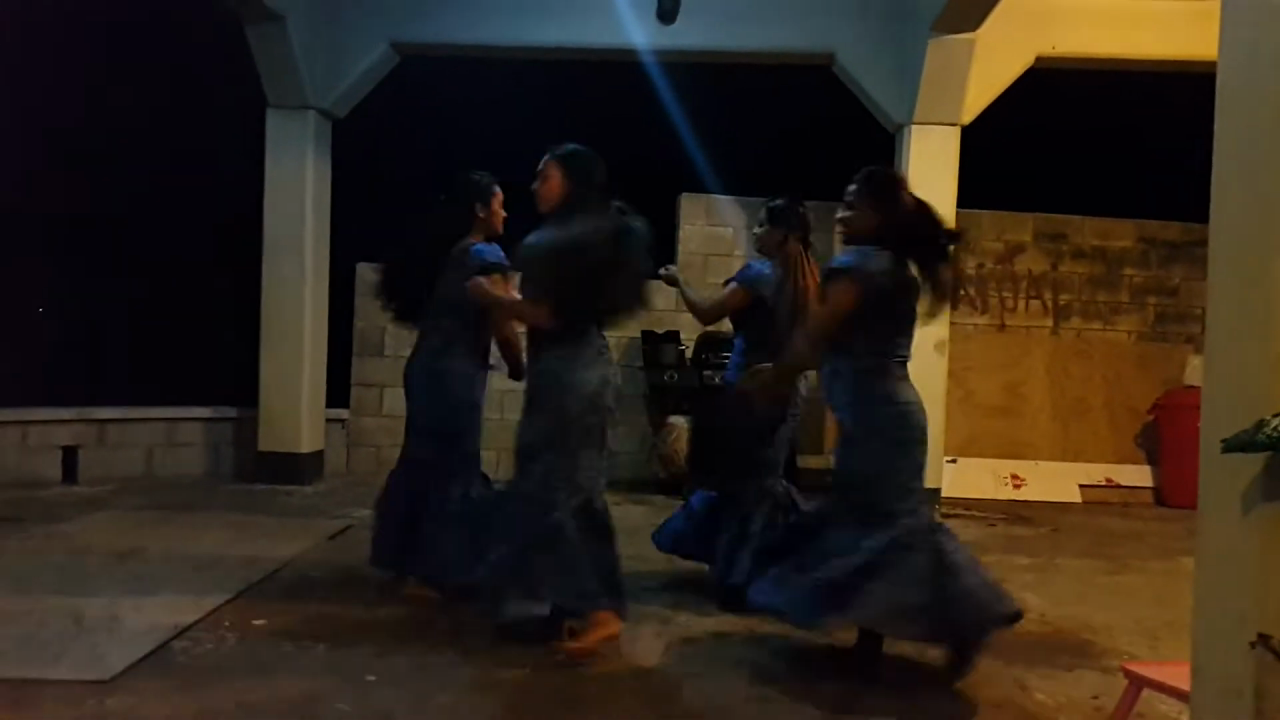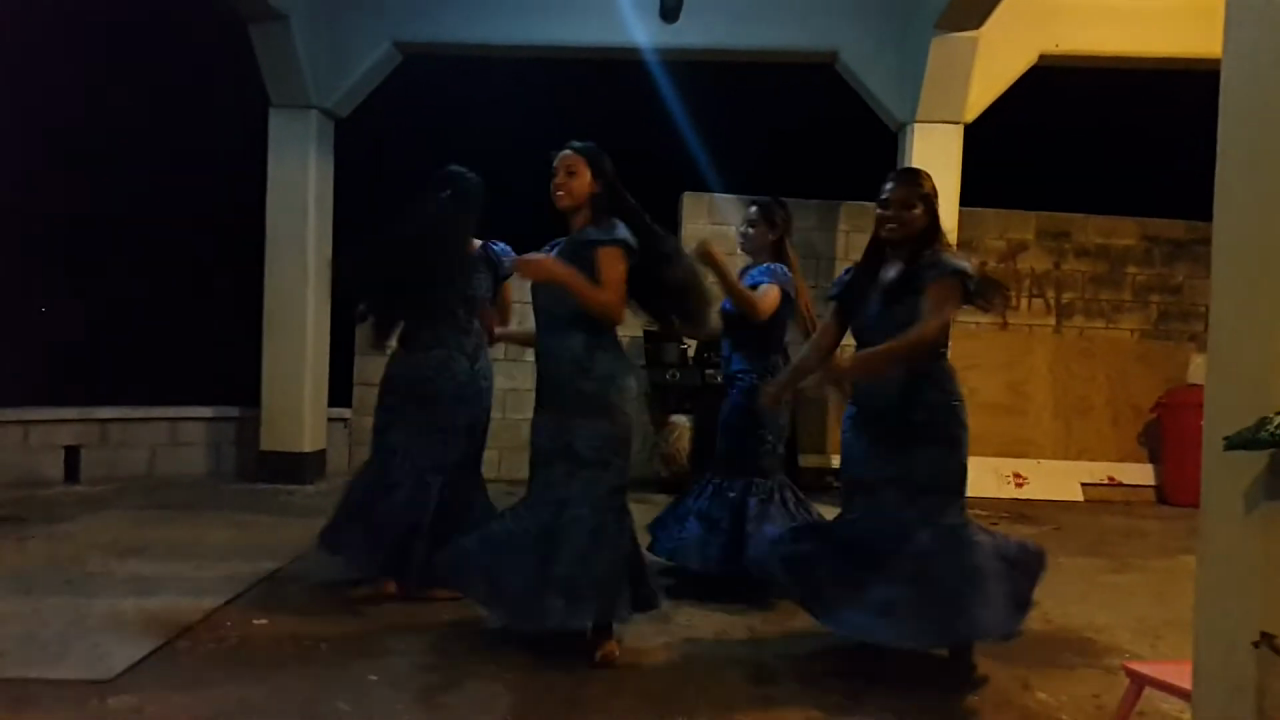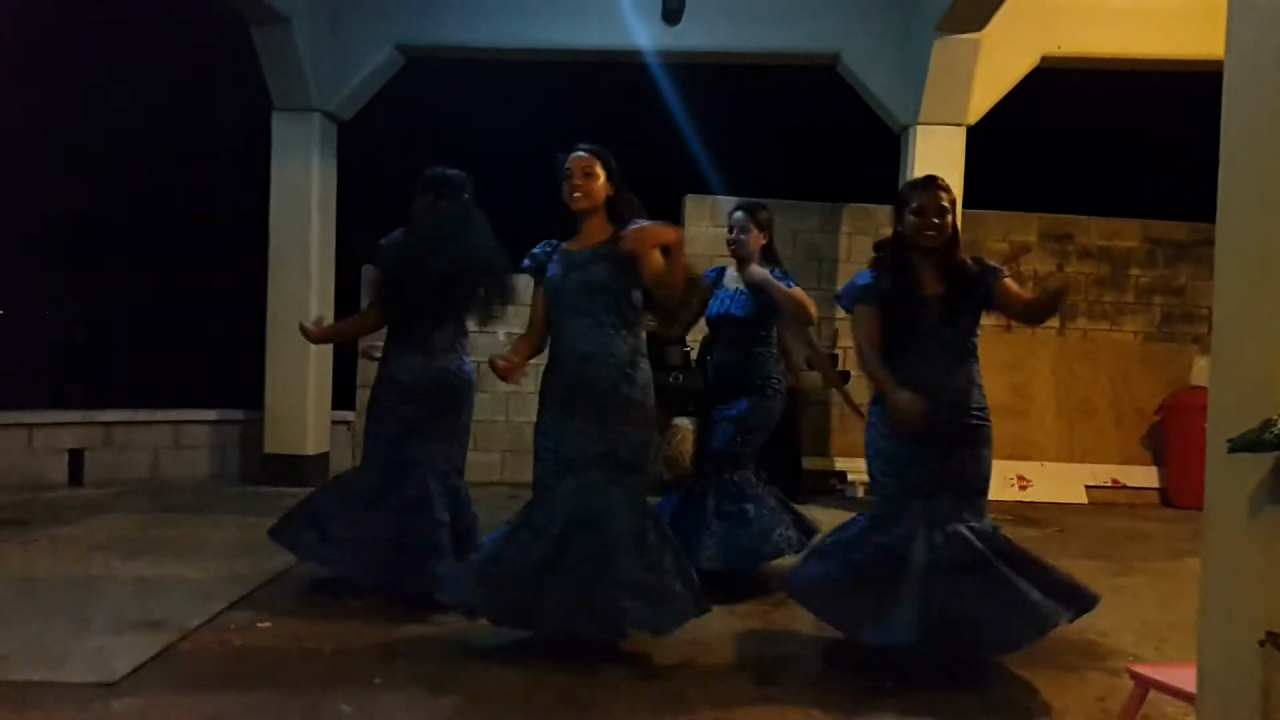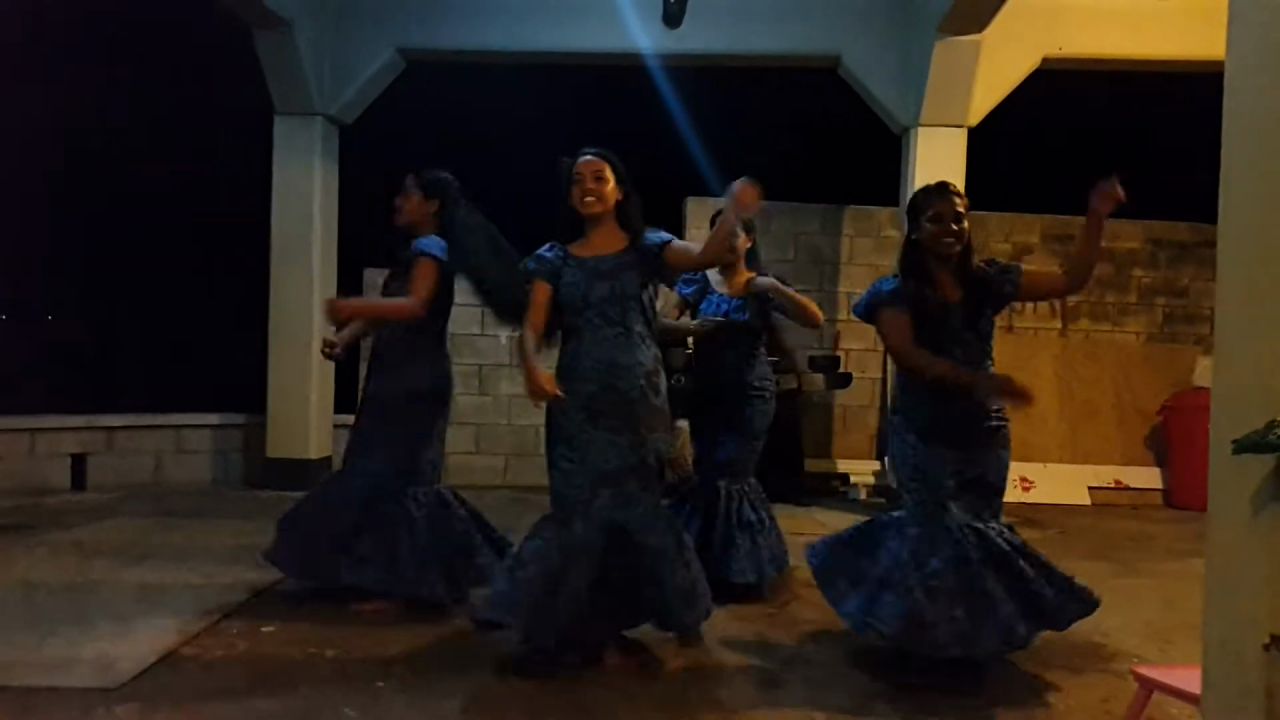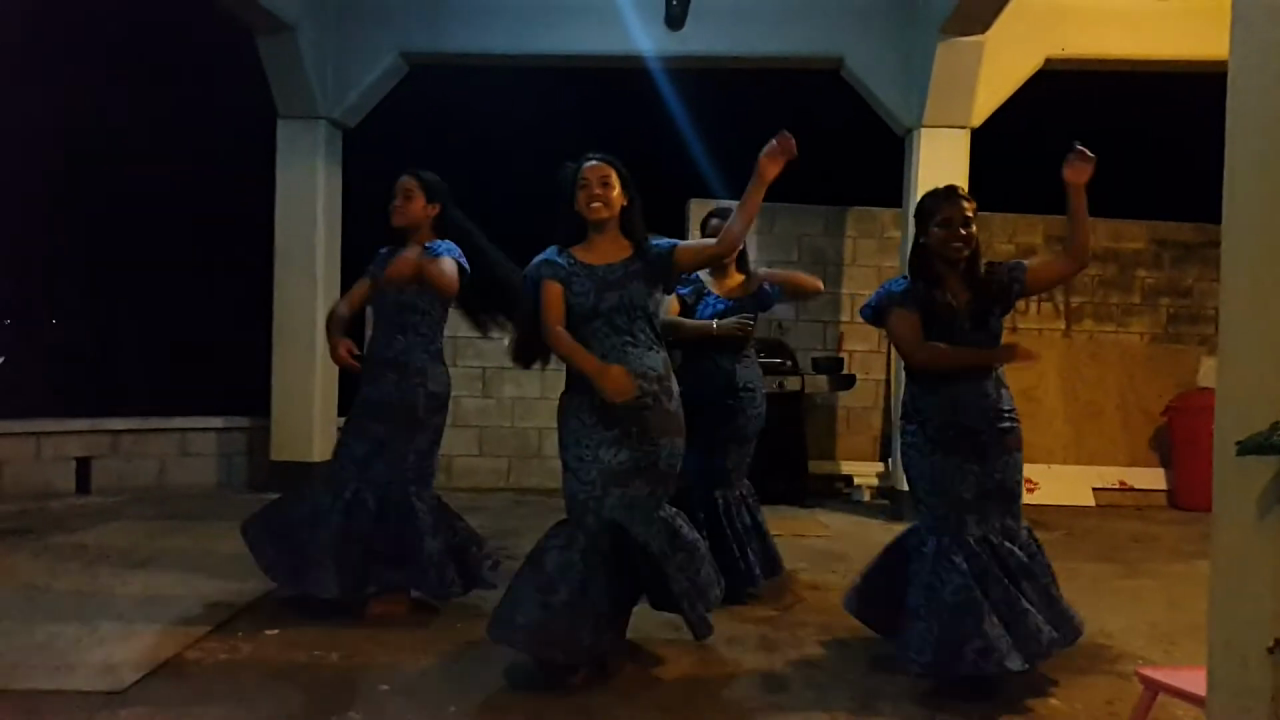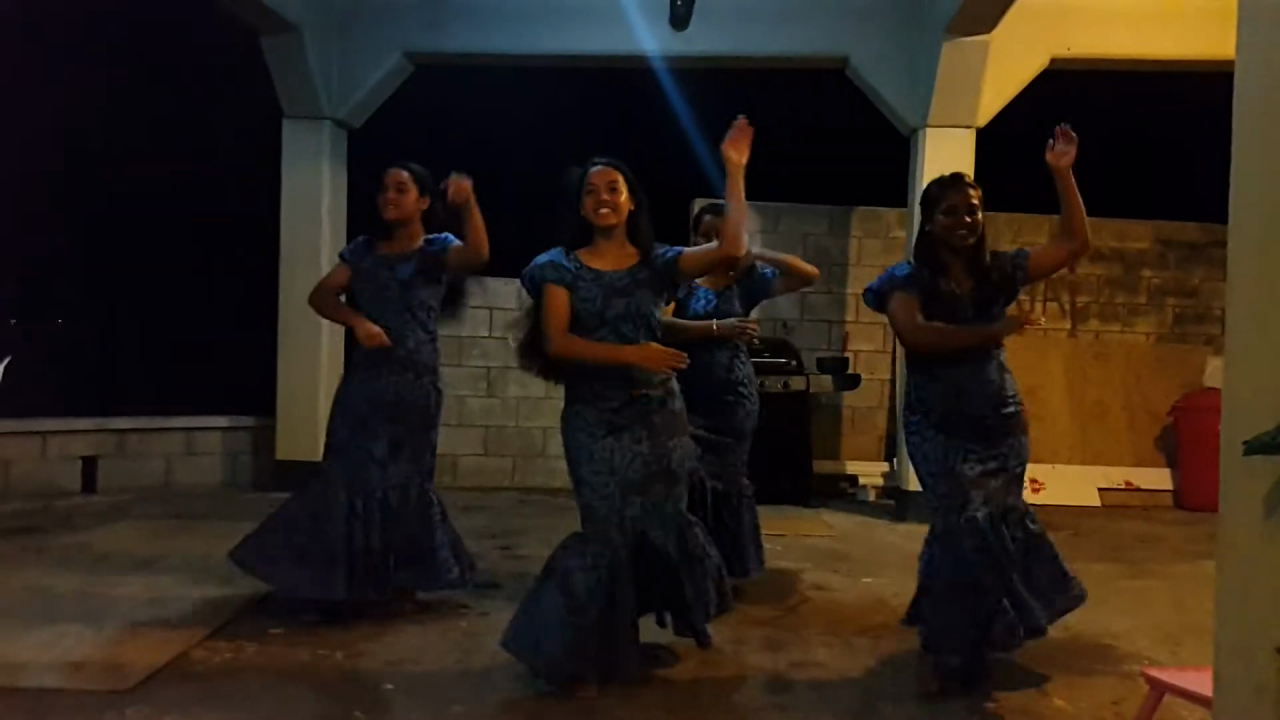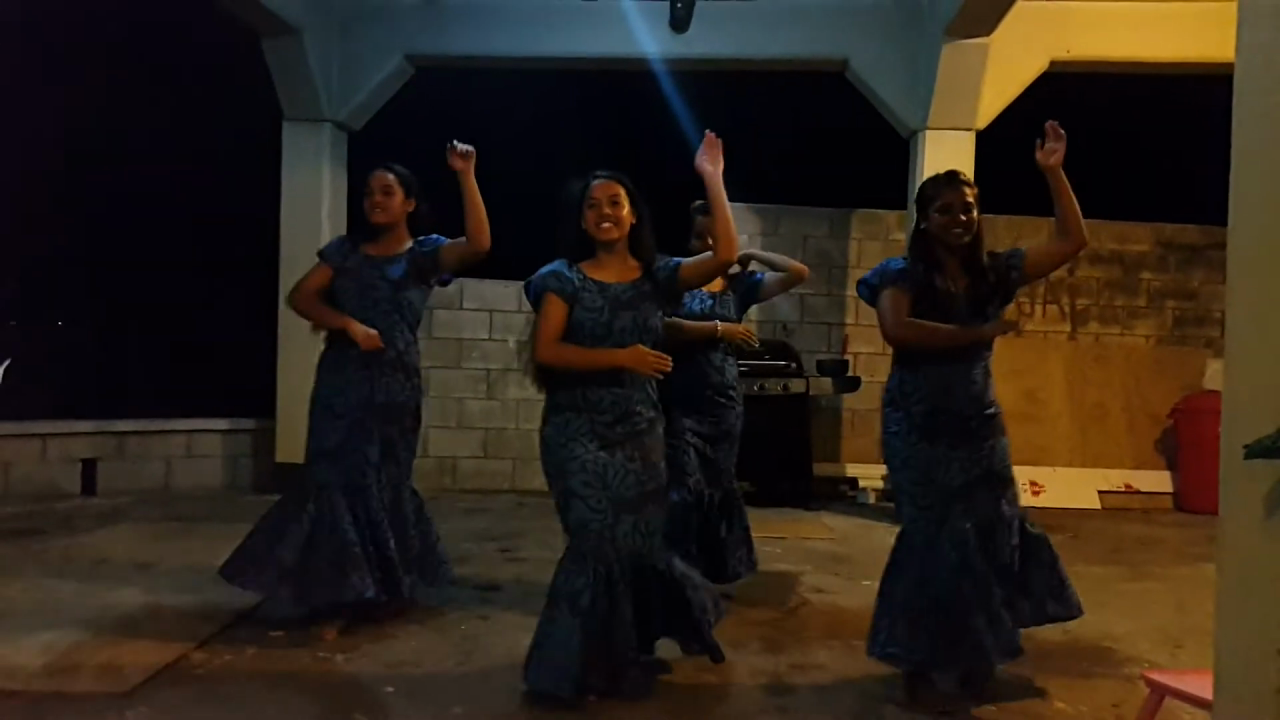
dt=0.2s
person 1, frame 1
left shoulder: (547, 243)
right shoulder: (605, 240)
left elbow: (544, 318)
left hip: (562, 382)
right hip: (592, 376)
left knee: (546, 493)
right knee: (569, 491)
left ankle: (599, 611)
right ankle: (570, 604)
person 1, frame 2
left shoulder: (606, 236)
right shoulder: (560, 249)
left elbow: (612, 311)
left wrist: (559, 274)
right wrist: (519, 334)
left hip: (596, 390)
right hip: (558, 391)
left knee: (587, 499)
right knee: (555, 497)
left ankle: (604, 623)
right ankle: (560, 612)
person 1, frame 3
left shoulder: (632, 238)
right shoulder: (549, 255)
left elbow: (670, 292)
right elbow: (539, 331)
left wrist: (671, 247)
right wrist: (512, 357)
left hip: (621, 390)
right hip: (563, 392)
left knee: (612, 501)
right knee: (557, 501)
left ankle: (609, 619)
right ankle: (565, 613)
person 1, frame 4
left shoulder: (647, 249)
right shoulder: (553, 260)
left elbow: (708, 258)
right elbow: (534, 324)
left wrist: (733, 215)
right wrist: (532, 366)
left hip: (640, 400)
right hip: (578, 404)
left knee: (633, 512)
right knee: (581, 514)
left ankle: (606, 624)
right ankle: (568, 631)
person 1, frame 5
left shoulder: (654, 256)
right shoulder: (556, 264)
left elbow: (726, 244)
right elbow: (554, 330)
left wrist: (760, 178)
right wrist: (596, 368)
left hip: (654, 409)
right hip: (589, 410)
left knee: (638, 518)
right knee: (594, 520)
left ankle: (605, 634)
right ankle: (576, 645)
person 1, frame 6
left shoulder: (657, 264)
right shoulder: (560, 268)
left elbow: (731, 250)
right elbow: (555, 341)
left wrist: (734, 170)
right wrist: (630, 355)
left hip: (657, 414)
right hip: (594, 416)
left knee: (657, 522)
right knee: (609, 528)
left ankle: (625, 636)
right ankle: (584, 652)
person 1, frame 7
left shoulder: (658, 277)
right shoulder: (562, 279)
left elbow: (725, 256)
right elbow: (543, 352)
left wrist: (712, 180)
right wrist: (620, 357)
left hip: (638, 430)
right hip: (576, 430)
left knee: (639, 541)
right knee: (598, 542)
left ankle: (622, 654)
right ankle: (586, 665)
person 2, frame 1
left shoulder: (860, 264)
right shoulder: (899, 268)
left elbow: (816, 334)
left wrist: (774, 376)
right wrist: (781, 371)
left hip: (872, 415)
right hip: (891, 409)
left knee: (880, 523)
right knee: (865, 520)
right ankle: (872, 634)
person 2, frame 2
left shoulder: (939, 269)
right shoulder: (861, 277)
left elbow: (928, 331)
right elbow: (823, 340)
left wrist: (871, 359)
right wrist: (786, 379)
left hip: (930, 420)
right hip: (868, 421)
left knee: (934, 527)
right knee: (867, 521)
left ankle: (958, 634)
right ankle: (876, 630)
person 2, frame 3
left shoulder: (974, 277)
right shoulder: (876, 283)
left elbow: (1033, 310)
right elbow: (867, 350)
left wrist: (1053, 296)
right wrist: (892, 394)
left hip: (963, 426)
right hip: (899, 427)
left knee: (961, 530)
right knee: (899, 529)
left ankle: (963, 637)
right ankle: (893, 639)
person 2, frame 4
left shoulder: (990, 280)
right shoulder: (896, 291)
left elbow: (1070, 280)
right elbow: (908, 356)
left wrist: (1096, 221)
right wrist: (980, 379)
left hip: (983, 431)
right hip: (921, 432)
left knee: (977, 529)
right knee: (942, 529)
left ankle: (973, 634)
right ankle: (925, 633)
person 2, frame 5
left shoulder: (997, 282)
right shoulder: (905, 294)
left elbow: (1075, 259)
right elbow: (916, 353)
left wrist: (1075, 192)
right wrist: (992, 354)
left hip: (997, 436)
right hip: (935, 440)
left knee: (995, 541)
right knee: (959, 542)
left ankle: (985, 647)
right ankle: (957, 657)
person 2, frame 6
left shoulder: (999, 272)
right shoulder: (910, 279)
left elbow: (1075, 243)
right elbow: (913, 334)
left wrist: (1062, 173)
right wrist: (989, 331)
left hip: (1002, 422)
right hip: (941, 426)
left knee: (1001, 527)
right knee: (964, 529)
left ankle: (976, 644)
right ankle: (945, 651)
person 2, frame 7
left shoulder: (995, 272)
right shoulder: (902, 275)
left elbow: (1072, 242)
right elbow: (896, 331)
left wrist: (1053, 172)
right wrist: (976, 333)
left hip: (979, 425)
right hip: (917, 428)
left knee: (994, 531)
right knee: (936, 541)
left ankle: (974, 654)
right ankle: (918, 670)
person 3, frame 1
left shoulder: (441, 255)
right shoulder: (487, 256)
right elbow: (503, 326)
right wrist: (519, 367)
left hip: (426, 369)
right hip: (453, 376)
left knee: (429, 464)
right knee: (451, 471)
left ankle: (408, 556)
right ankle: (432, 569)
person 3, frame 2
left shoulder: (408, 251)
right shoulder: (493, 256)
left elbow: (385, 318)
right elbow: (498, 321)
left wrist: (379, 335)
left hip: (410, 372)
right hip: (466, 376)
left knee: (399, 466)
right knee: (455, 473)
left ankle: (382, 570)
right ankle: (428, 576)
person 3, frame 3
left shoulder: (402, 246)
right shoulder: (477, 253)
left elbow: (377, 315)
left wrist: (326, 333)
left hip: (407, 375)
right hip: (455, 374)
left knee: (389, 470)
right knee: (438, 474)
left ankle: (400, 575)
right ankle: (434, 577)
person 3, frame 4
left shoulder: (429, 248)
right shoulder: (422, 250)
left elbow: (413, 307)
right elbow: (390, 313)
left wrist: (355, 308)
right wrist: (343, 336)
left hip: (408, 381)
right hip: (408, 379)
left knee: (389, 477)
right knee: (406, 477)
left ankle: (391, 584)
person 3, frame 5
left shoulder: (443, 252)
right shoulder: (386, 258)
left elbow: (449, 284)
right elbow: (347, 307)
left wrist: (418, 264)
right wrist: (336, 337)
left hip: (418, 388)
right hip: (378, 384)
left knee: (397, 483)
right knee: (359, 477)
left ankle: (399, 583)
person 3, frame 6
left shoulder: (438, 251)
right shoulder: (363, 251)
left elbow: (478, 255)
right elbow: (321, 295)
left wrist: (468, 203)
right wrist: (357, 322)
left hip: (414, 385)
right hip: (363, 382)
left knee: (403, 483)
right knee: (347, 478)
left ankle: (400, 582)
right ankle: (345, 585)
person 3, frame 7
left shoulder: (427, 255)
right shoulder: (344, 251)
left elbow: (479, 245)
right elbow: (300, 297)
left wrist: (468, 178)
right wrist: (349, 326)
left hip: (396, 388)
right hip: (341, 383)
left knee: (385, 487)
right knee: (335, 484)
left ankle: (389, 588)
right ankle: (335, 597)
person 4, frame 1
left shoulder: (759, 272)
right shoulder: (804, 277)
left elbow: (708, 313)
left wrist: (677, 282)
right hip: (783, 393)
left knee: (736, 479)
right knee: (762, 480)
left ankle: (740, 577)
person 4, frame 2
left shoulder: (773, 273)
right shoulder: (752, 273)
left elbow: (755, 311)
left wrist: (720, 269)
left hip: (753, 388)
right hip: (750, 387)
left knee: (736, 473)
right knee: (754, 471)
left ankle: (733, 566)
person 4, frame 3
left shoulder: (773, 279)
right shoulder: (718, 277)
left elbow: (806, 317)
left wrist: (763, 280)
left hip: (757, 392)
right hip: (720, 389)
left knee: (720, 468)
right knee: (730, 468)
left ankle: (725, 560)
person 4, frame 4
left shoulder: (762, 288)
right shoulder: (696, 281)
left elbow: (815, 319)
right elbow: (665, 323)
left wrist: (773, 286)
right wrist: (691, 326)
left hip: (751, 397)
right hip: (706, 396)
left knee: (724, 477)
right knee: (714, 476)
left ankle: (731, 573)
right ankle: (745, 568)
person 4, frame 5
left shoulder: (755, 289)
right shoulder: (687, 282)
left elbow: (816, 287)
right elbow: (666, 323)
left wrist: (766, 275)
right wrist: (717, 327)
left hip: (741, 399)
right hip: (693, 398)
left knee: (722, 484)
right knee: (693, 483)
left ankle: (729, 576)
person 4, frame 6
left shoulder: (747, 282)
left elbow: (809, 275)
right elbow: (661, 325)
left wrist: (760, 256)
right wrist: (717, 327)
left hip: (735, 397)
right hip: (688, 396)
left knee: (726, 482)
left ankle: (719, 569)
person 4, frame 7
left shoulder: (739, 284)
left elbow: (798, 273)
right elbow: (663, 327)
left wrist: (754, 254)
right wrist: (719, 329)
left hip: (723, 399)
right hip: (678, 400)
left knee: (716, 486)
right knee: (685, 488)
left ankle: (707, 573)
